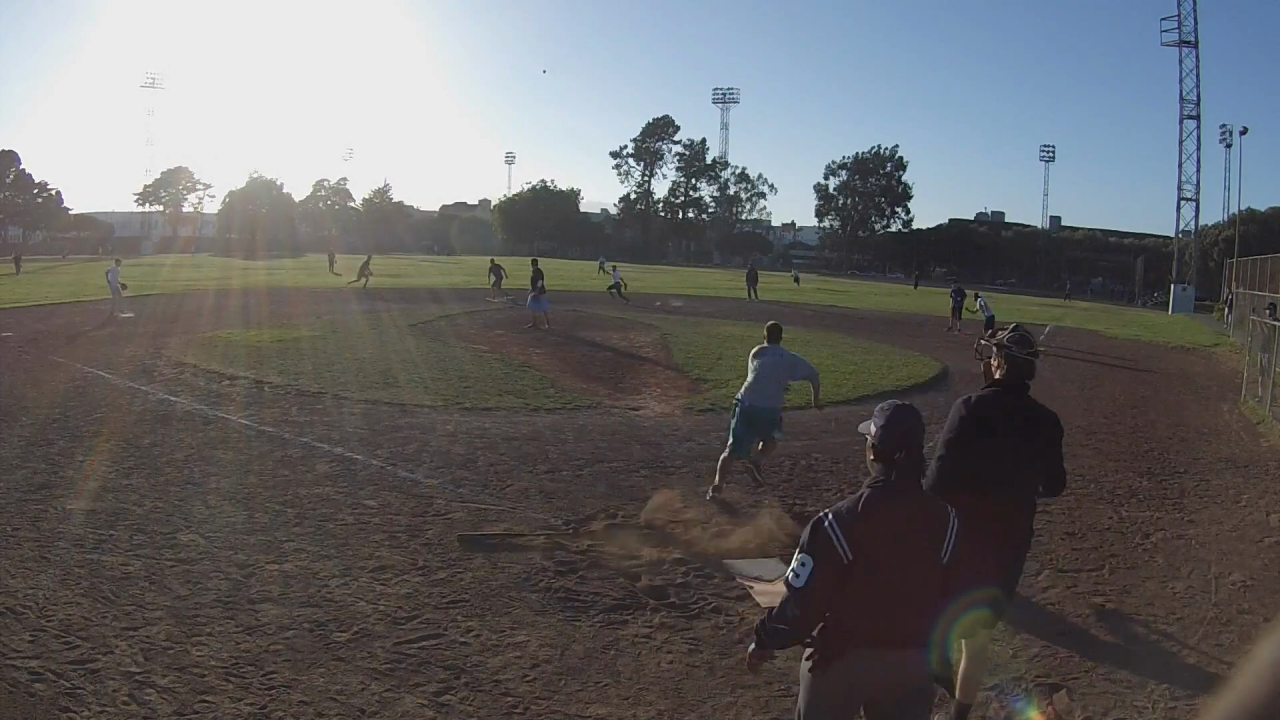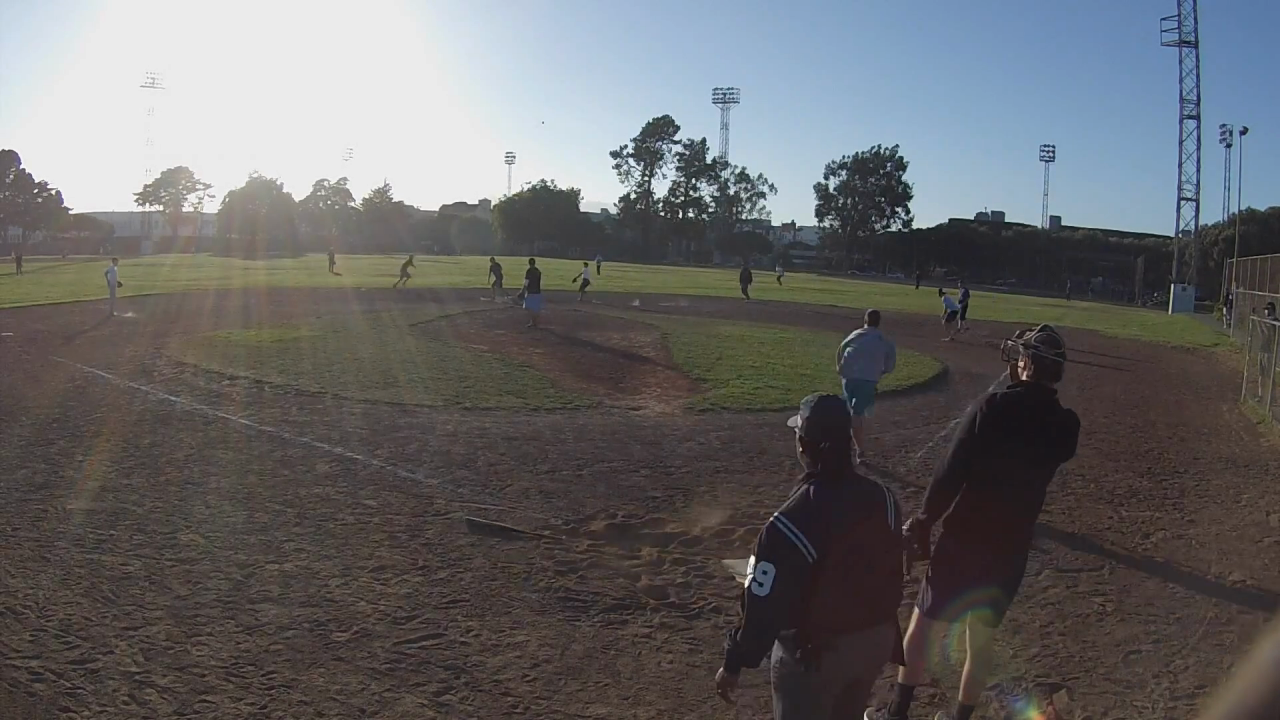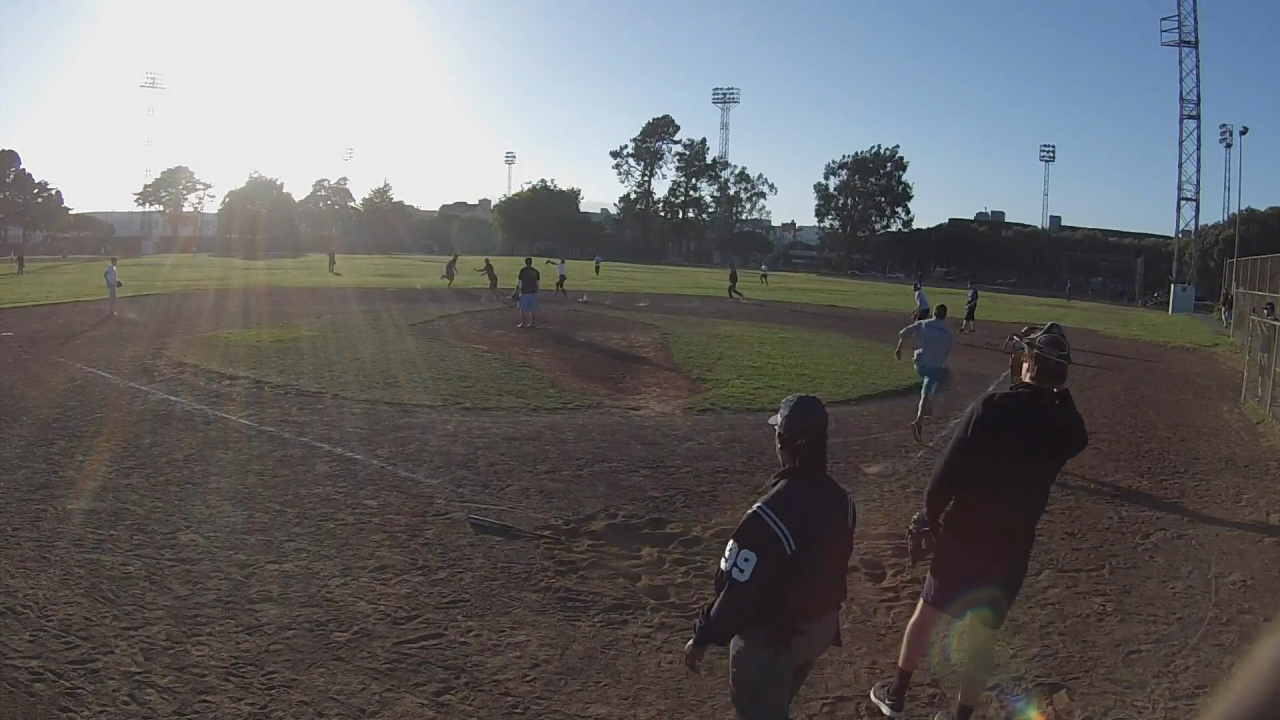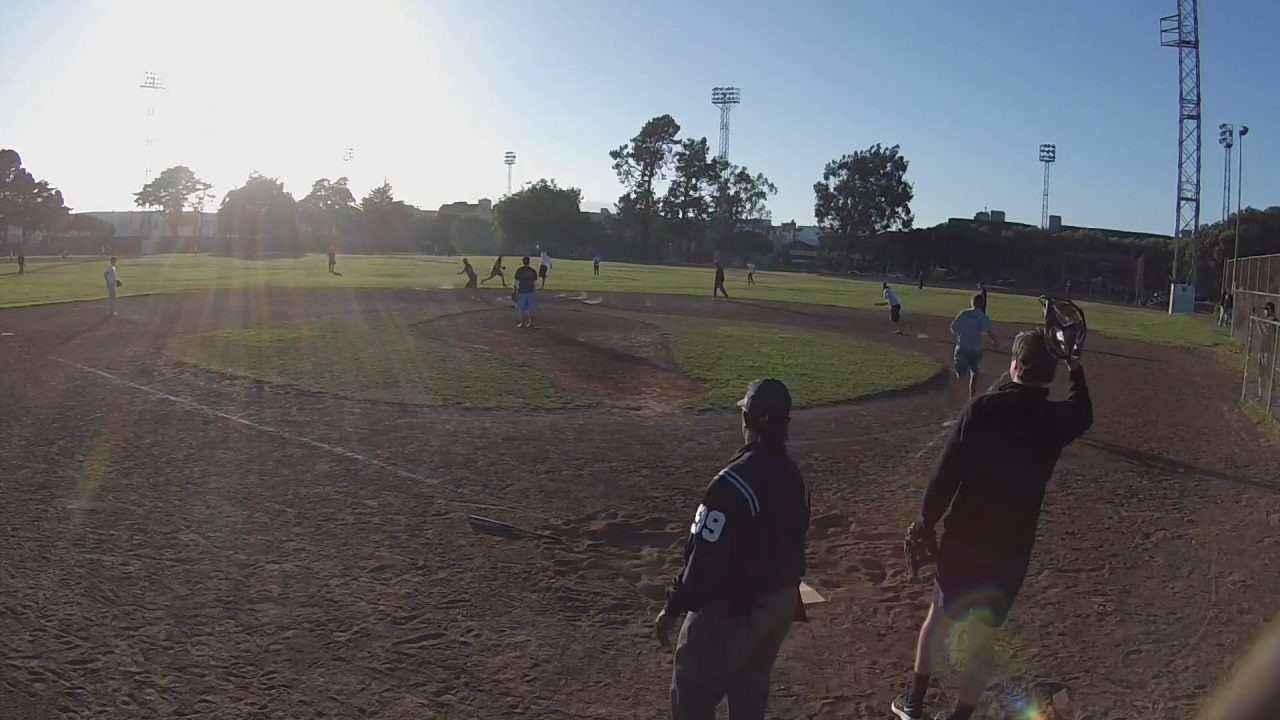
dt=0.4s
person 1, frame 1
left shoulder: (971, 409)
right shoulder: (1045, 422)
left elbow: (939, 478)
right elbow: (1053, 486)
left hip: (963, 540)
right hip: (1011, 544)
right knee: (977, 637)
person 1, frame 2
left shoulder: (993, 407)
right shoulder: (1065, 424)
left elbow: (953, 470)
left wrist: (925, 518)
right wrist: (1036, 396)
left hip: (965, 535)
right hip: (1012, 544)
left knee: (926, 621)
right knee: (981, 637)
person 1, frame 3
left shoulder: (992, 407)
right shoulder: (1064, 426)
left elbow: (950, 468)
left wrist: (929, 513)
right wrist: (1059, 390)
left hip: (964, 532)
right hip: (1012, 545)
left knee: (929, 612)
right knee: (982, 636)
person 1, frame 4
left shoulder: (981, 409)
right shoulder: (1057, 420)
left elbow: (946, 473)
right elbow: (1083, 414)
left wrist: (926, 521)
right wrist: (1076, 370)
left hip: (965, 534)
right hip: (1013, 543)
left knee: (940, 615)
right knee: (983, 635)
person 2, frame 1
left shoulder: (840, 522)
right shoulder: (945, 522)
left elbow: (802, 603)
left wrist: (764, 639)
right wrist: (925, 650)
left hip: (842, 659)
right hip: (911, 662)
person 2, frame 2
left shoulder: (792, 523)
right shoulder: (881, 499)
left elbow: (765, 605)
right elbow: (892, 574)
left wrist: (734, 661)
left hip: (813, 650)
right hip: (876, 639)
person 2, frame 3
left shoulder: (770, 514)
right shoulder: (840, 500)
left elbow: (739, 590)
left wrist: (703, 636)
left hip: (770, 636)
right hip: (819, 625)
person 2, frame 4
left shoulder: (735, 481)
right shoulder: (794, 479)
left elbow: (708, 556)
left wrist: (675, 605)
left hip: (730, 608)
right hip: (780, 601)
right knee: (751, 692)
